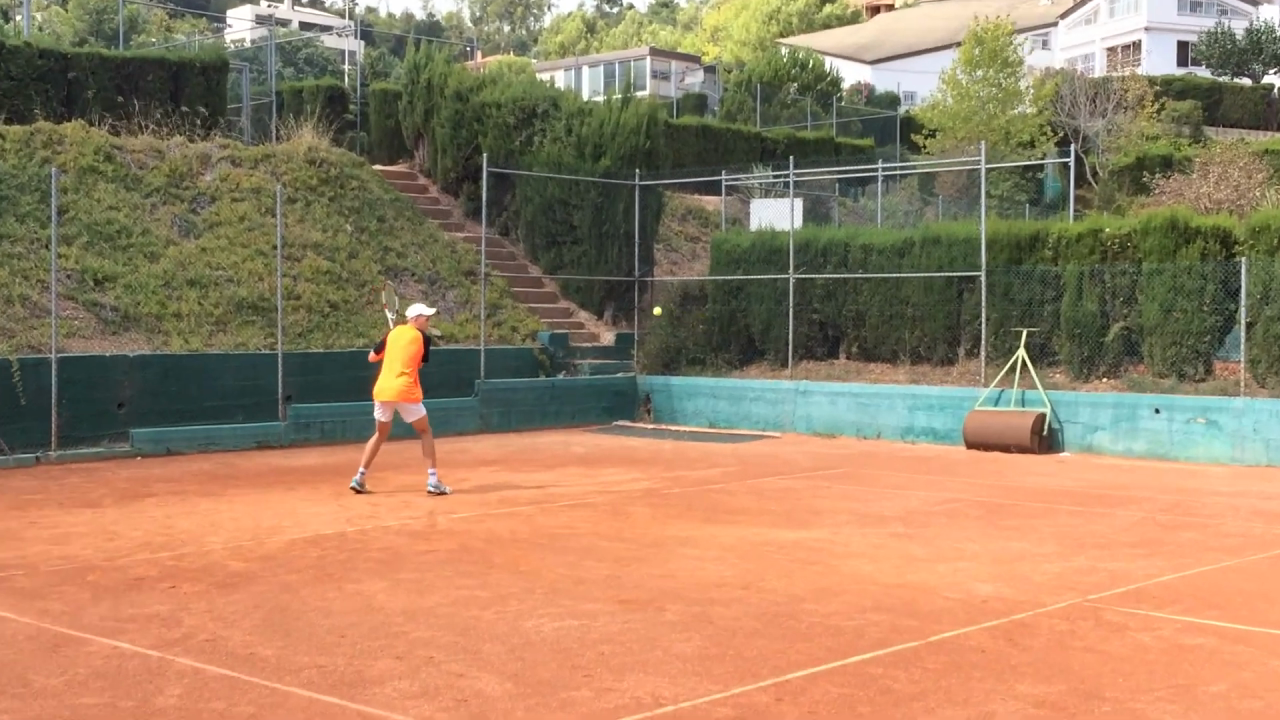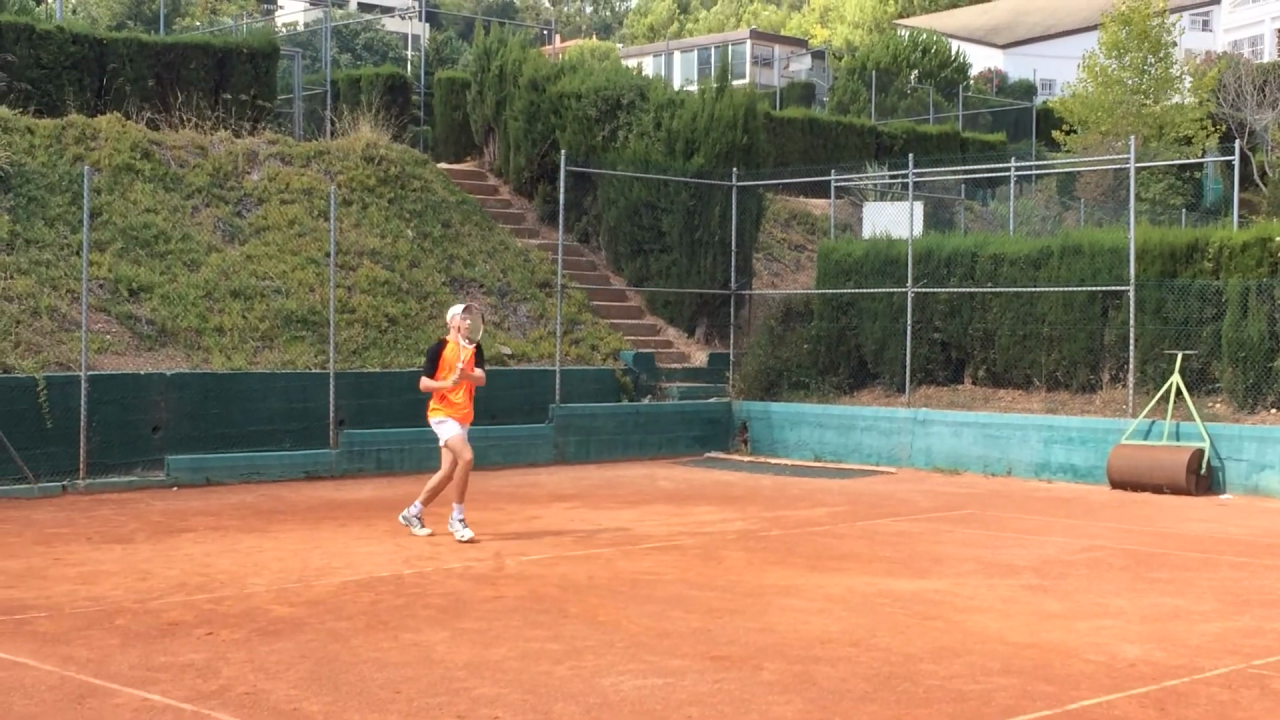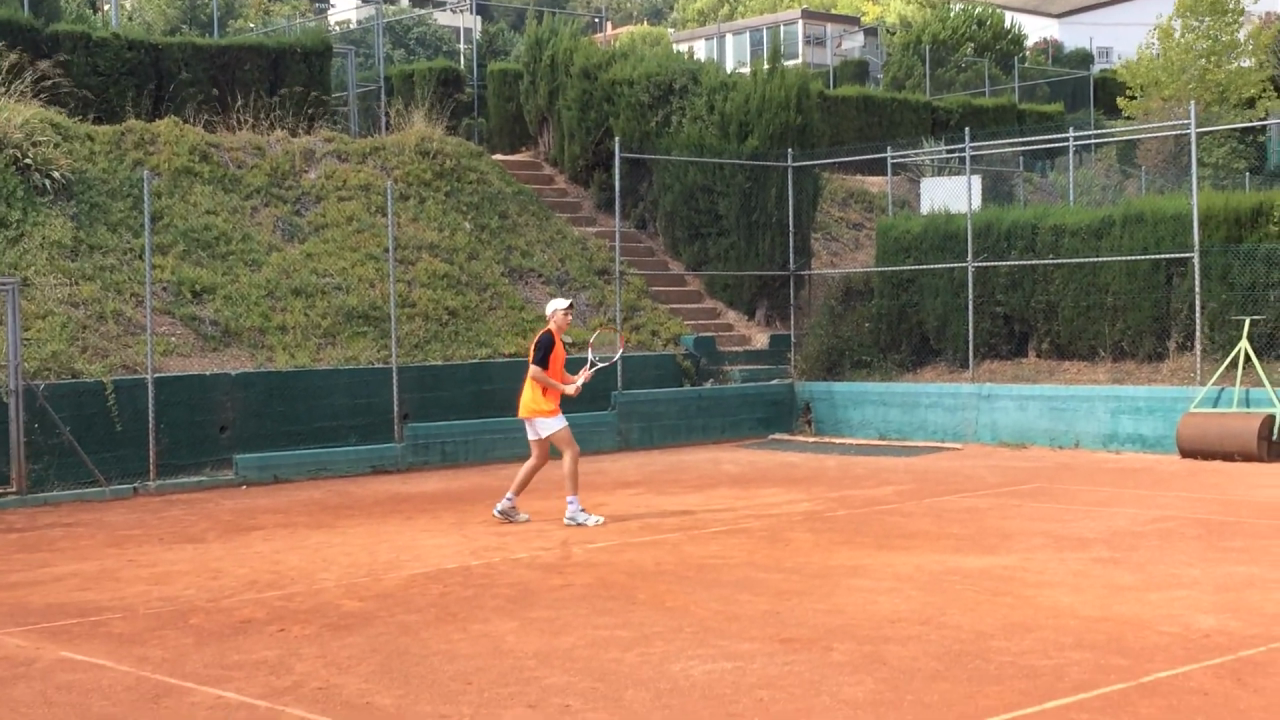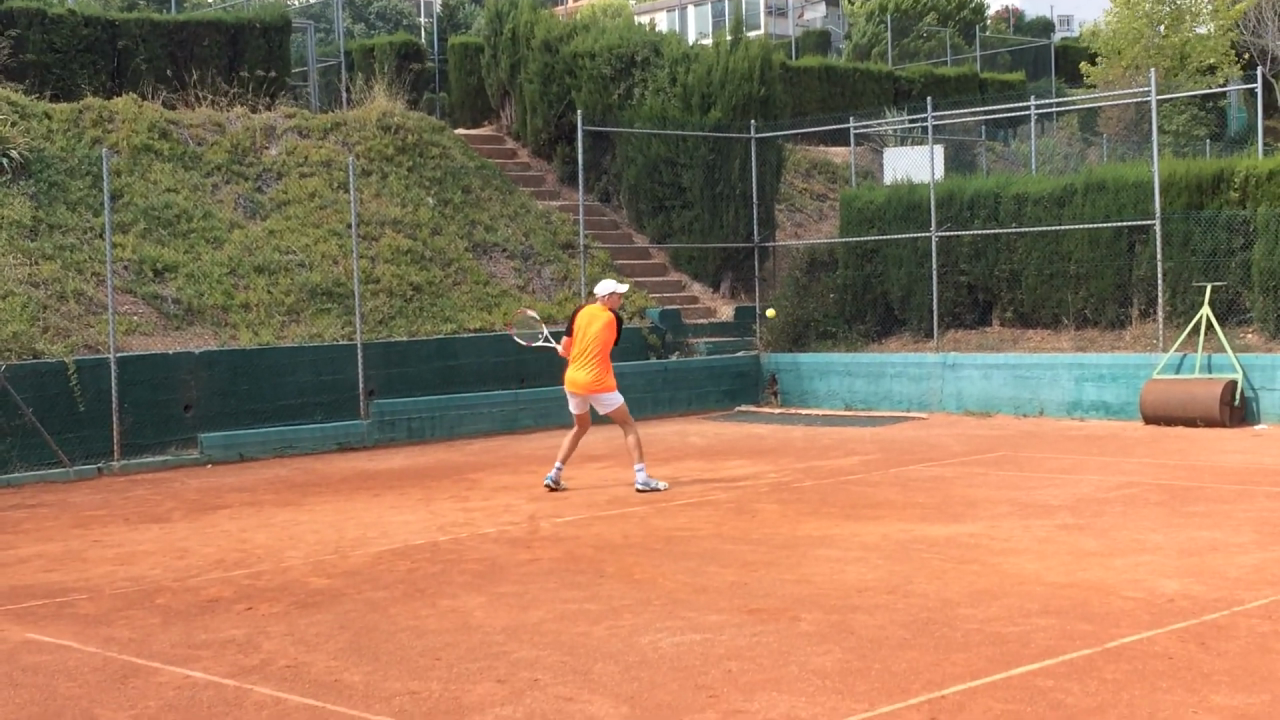
dt=1s
person 1, frame 1
left shoulder: (393, 332)
right shoulder: (424, 338)
left elbow: (372, 358)
left hip: (382, 391)
right hip: (406, 392)
left knee: (380, 435)
right knee: (425, 433)
left ankle: (359, 478)
right ankle: (433, 481)
person 1, frame 2
left shoulder: (475, 349)
right shoulder: (438, 348)
left elbow: (481, 378)
right elbow: (423, 384)
left wrist: (468, 374)
right wrist: (450, 383)
left hip: (463, 417)
right hip: (442, 414)
left knee: (448, 470)
right knee: (466, 459)
left ankle: (412, 513)
right ankle: (457, 518)
person 1, frame 3
left shoulder: (555, 340)
right shoulder: (547, 338)
left elbow: (557, 373)
right elbow: (536, 373)
left wrist: (576, 379)
right wrist: (564, 388)
left hip: (535, 406)
right hip: (541, 406)
left knee: (539, 458)
right knee: (571, 451)
left ankle: (506, 505)
right ankle: (573, 510)
person 1, frame 4
left shoulder: (579, 313)
right shoulder: (614, 320)
left elbow: (565, 347)
left hip: (573, 382)
right hip: (599, 383)
left knee: (579, 428)
right knee: (629, 426)
left ankle: (554, 475)
right ankle: (642, 477)
